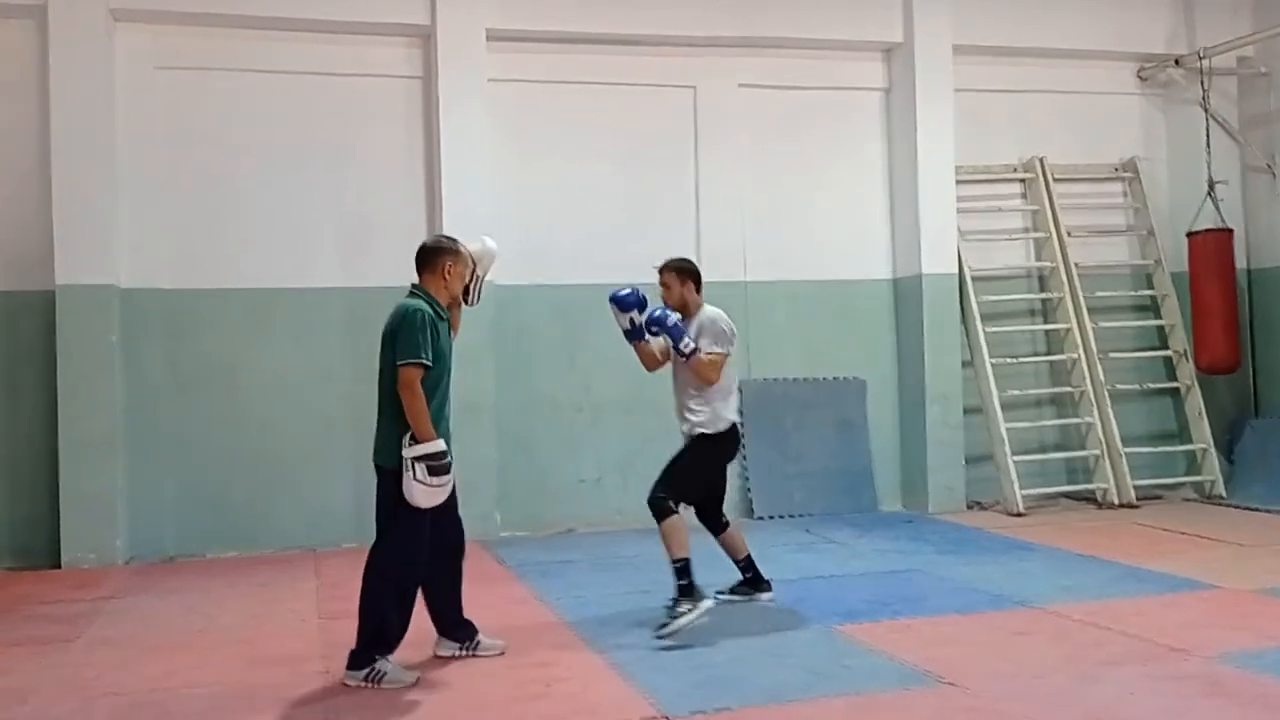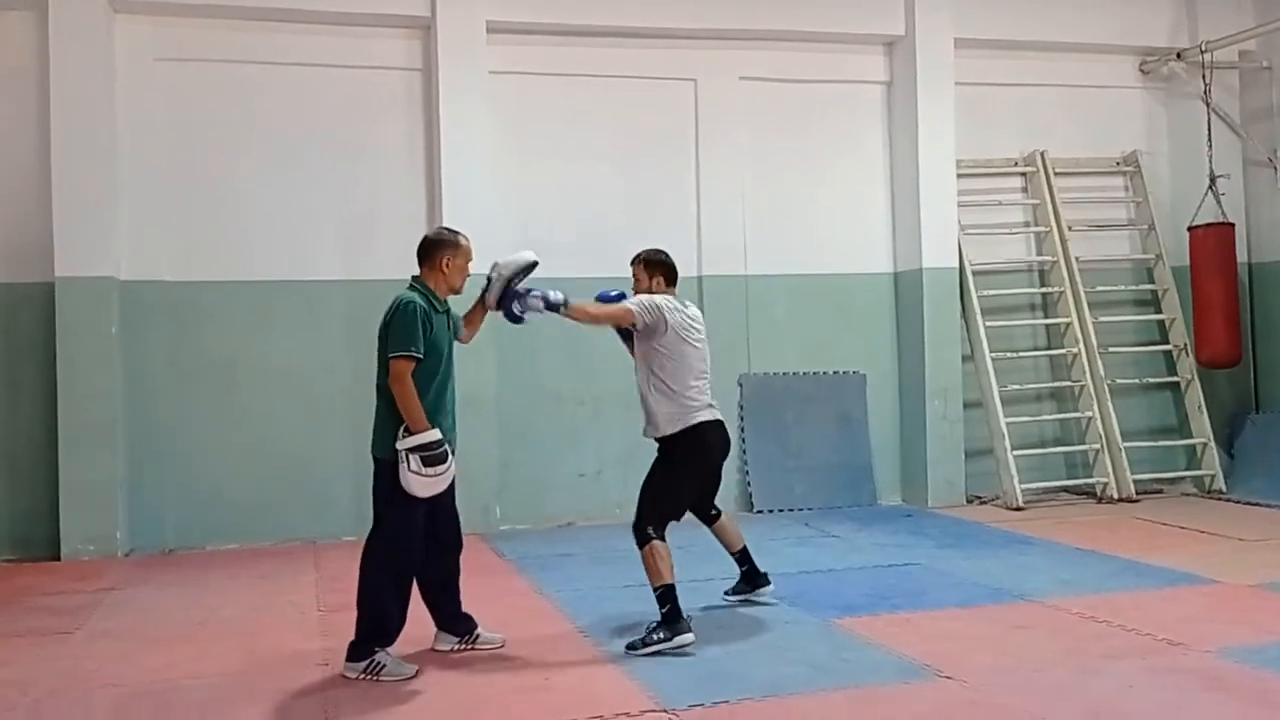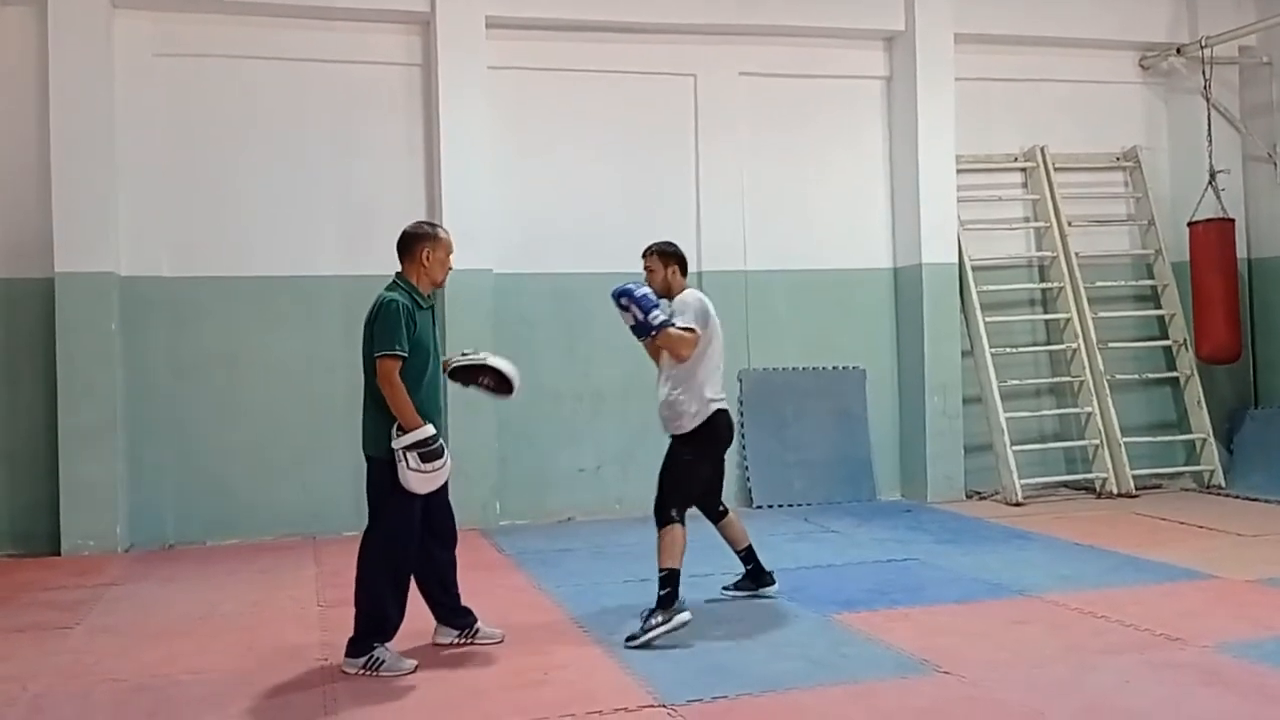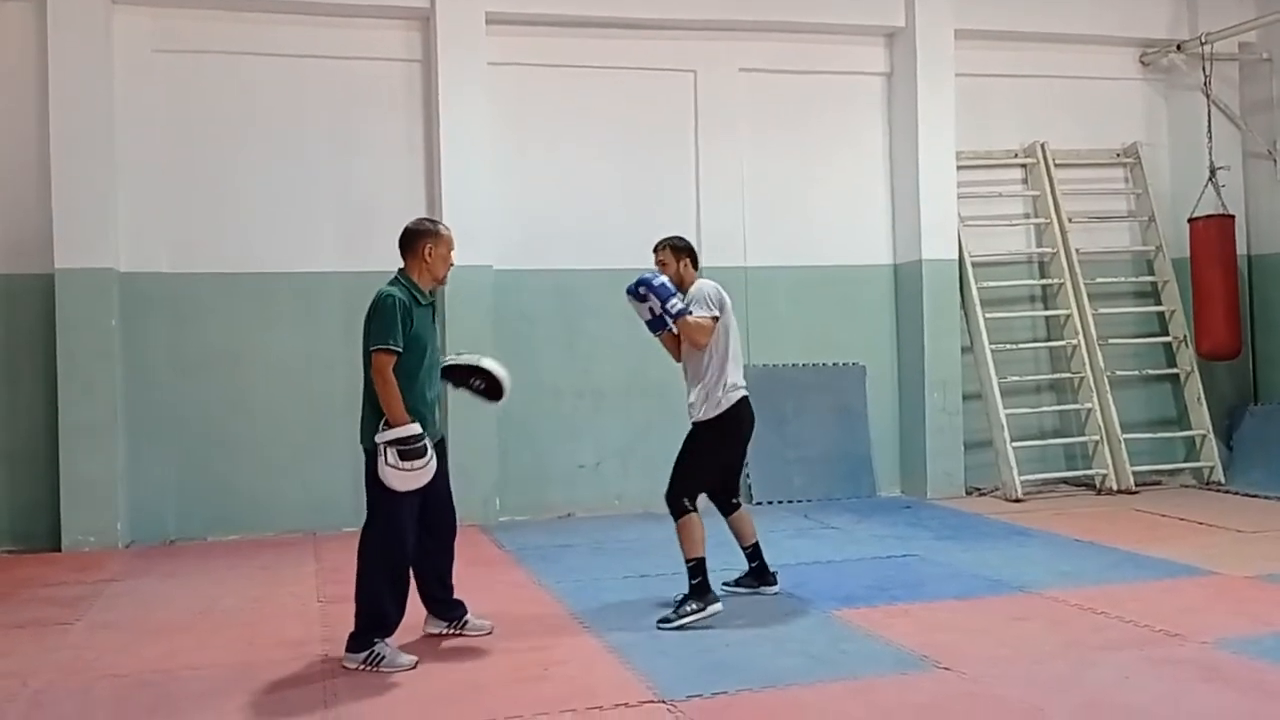
dt=0.3s
person 1, frame 1
left shoulder: (431, 312)
right shoulder: (416, 313)
left elbow: (448, 336)
right elbow: (409, 384)
left wrist: (461, 300)
right wrist: (430, 444)
left hip: (430, 455)
right hip: (408, 458)
left knee: (447, 543)
right knee: (397, 556)
left ankle: (455, 633)
right ankle: (366, 660)
person 1, frame 2
left shoulder: (437, 308)
right shoulder: (410, 307)
left elbow: (462, 334)
right elbow: (399, 377)
left wrist: (489, 300)
right wrist: (424, 437)
left hip: (432, 448)
right hip: (405, 452)
left knee: (443, 540)
right knee: (394, 547)
left ankle: (453, 627)
right ankle: (365, 652)
person 1, frame 3
left shoulder: (421, 304)
right shoulder: (394, 305)
right elbow: (388, 376)
right wrist: (419, 434)
right hip: (396, 449)
left knee: (437, 536)
right knee: (391, 544)
left ankle: (453, 621)
right ankle: (365, 648)
person 1, frame 4
left shoulder: (424, 301)
right shoulder: (392, 301)
right elbow: (381, 371)
right wrist: (404, 432)
left hip: (427, 439)
left knee: (438, 526)
right knee: (389, 539)
left ankle: (444, 612)
right ankle: (366, 643)
person 2, frame 1
left shoulder: (712, 320)
right shoulder: (683, 322)
left elbow: (709, 375)
right elbow: (652, 362)
left wrist: (680, 338)
right wrist: (631, 327)
left hip: (714, 433)
right hip: (703, 434)
left knee: (662, 500)
right knee: (711, 515)
left ankle: (688, 594)
right ankle: (754, 581)
person 2, frame 2
left shoulder: (658, 306)
right shoulder: (687, 312)
left elbow: (607, 314)
left wrist: (546, 299)
right wrist: (608, 321)
left hip: (686, 437)
right hip: (711, 432)
left knee: (647, 526)
right knee: (705, 509)
left ankle: (673, 622)
right ankle: (753, 577)
person 2, frame 3
left shoulder: (689, 301)
right shoulder: (684, 305)
left elbow: (682, 348)
right elbow: (663, 357)
left wrist: (653, 313)
right wrist: (640, 322)
left hip: (699, 424)
right hip: (710, 421)
left knee: (669, 509)
right knee: (710, 503)
left ankle: (668, 604)
right ankle: (758, 575)
person 2, frame 4
left shoulder: (704, 290)
right shoulder: (694, 296)
left elbow: (700, 337)
right elbow: (682, 352)
left wrist: (670, 302)
right wrist: (654, 316)
left hip: (720, 413)
right hip: (730, 412)
left knee: (680, 496)
right knee: (725, 497)
left ankle: (700, 593)
right ankle: (760, 573)
